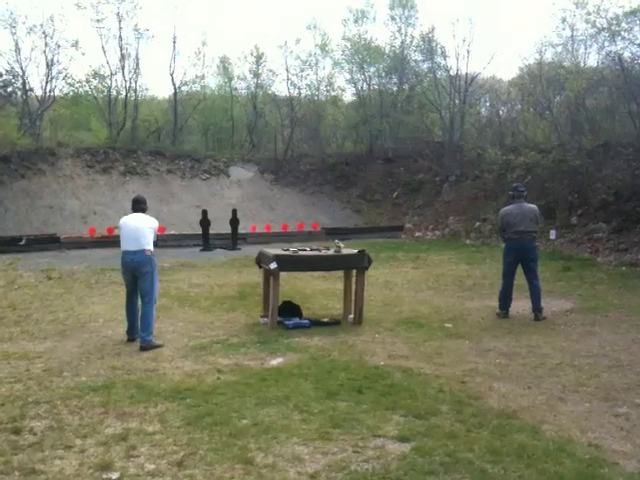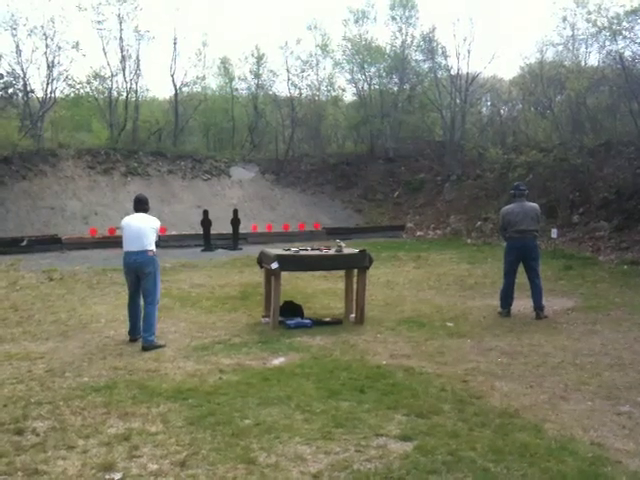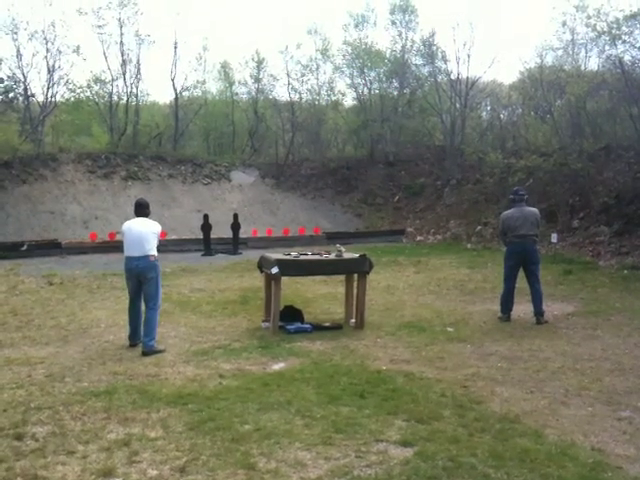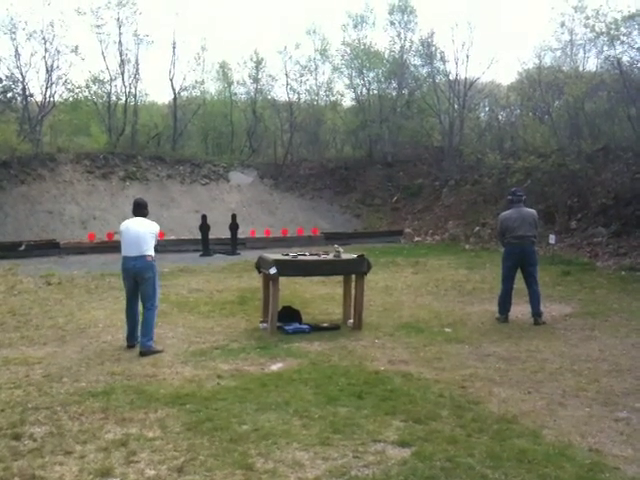
dt=0.5s
person 1, frame 1
left shoulder: (123, 221)
right shoulder: (152, 221)
left elbow: (124, 238)
left hip: (126, 258)
right hip: (144, 258)
left knee: (131, 296)
right knee: (148, 300)
left ankle: (132, 333)
right ankle: (146, 340)
person 1, frame 2
left shoulder: (125, 222)
right shoulder: (154, 221)
left elbow: (126, 239)
left hip: (128, 259)
right hip: (147, 258)
left knee: (133, 297)
right knee: (151, 300)
left ankle: (134, 333)
right ankle: (148, 340)
person 1, frame 3
left shoulder: (126, 226)
right shoulder: (155, 226)
left elbow: (127, 243)
left hip: (130, 264)
right hip: (148, 263)
left knee: (134, 302)
right knee: (152, 305)
left ankle: (134, 338)
right ankle: (148, 345)
person 1, frame 4
left shoulder: (124, 226)
right shoulder: (153, 226)
left elbow: (124, 243)
left hip: (127, 264)
right hip: (146, 264)
left knee: (131, 303)
right knee: (149, 305)
left ankle: (132, 339)
right ankle: (146, 345)
person 2, frame 1
left shoulder: (504, 211)
right shoulder: (534, 209)
left elbow: (501, 231)
right elbow: (537, 227)
left hip: (512, 245)
right hip: (529, 245)
left knee: (507, 279)
right knee: (533, 279)
left ankle: (503, 310)
right ankle: (538, 311)
person 2, frame 2
left shoulder: (505, 211)
right shoulder: (535, 208)
left elbow: (502, 230)
right elbow: (538, 226)
left hip: (513, 244)
right hip: (530, 243)
left knee: (509, 278)
right knee: (534, 278)
left ankle: (505, 309)
right ankle: (539, 310)
person 2, frame 3
left shoulder: (505, 216)
right shoulder: (535, 213)
left elbow: (502, 235)
right elbow: (538, 230)
left hip: (513, 249)
right hip: (530, 248)
left knee: (509, 283)
right knee: (535, 283)
left ankle: (505, 313)
right ankle: (539, 315)
person 2, frame 4
left shoulder: (504, 216)
right shoulder: (533, 214)
left elbow: (500, 236)
right elbow: (536, 232)
left hip: (511, 250)
right hip: (529, 249)
left knee: (507, 284)
right knee: (532, 284)
left ankle: (503, 314)
right ankle: (537, 316)
